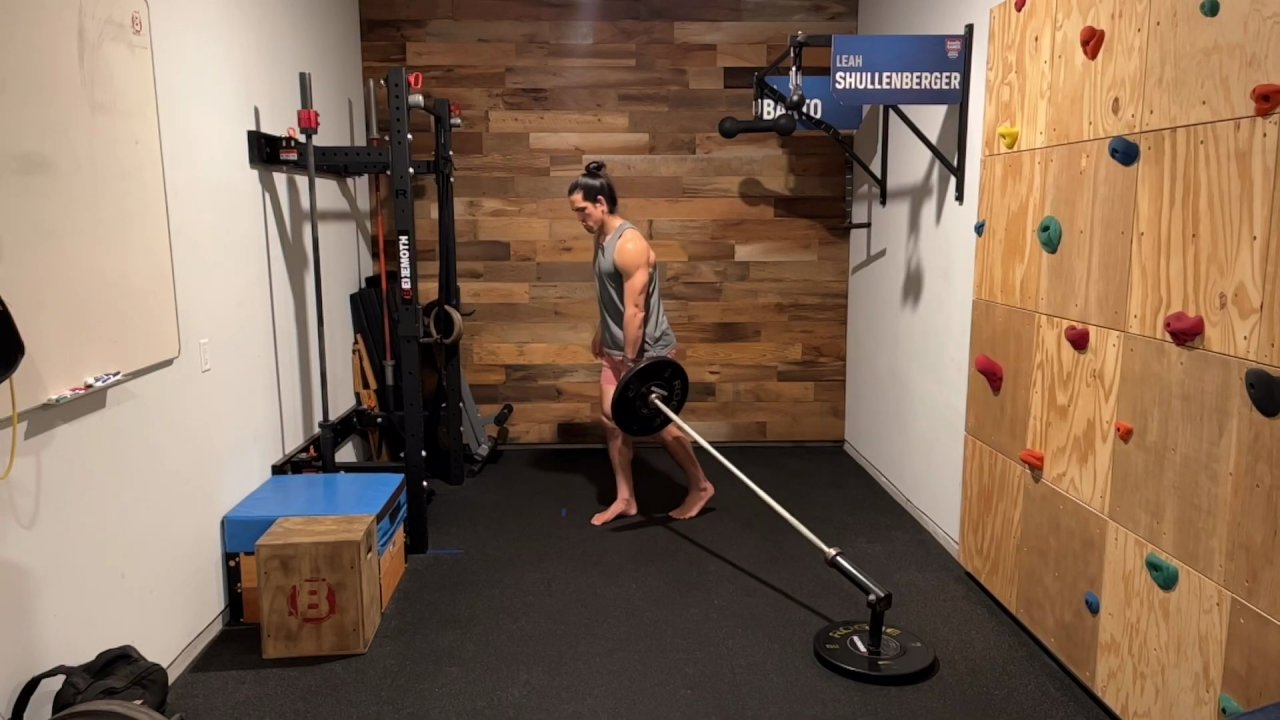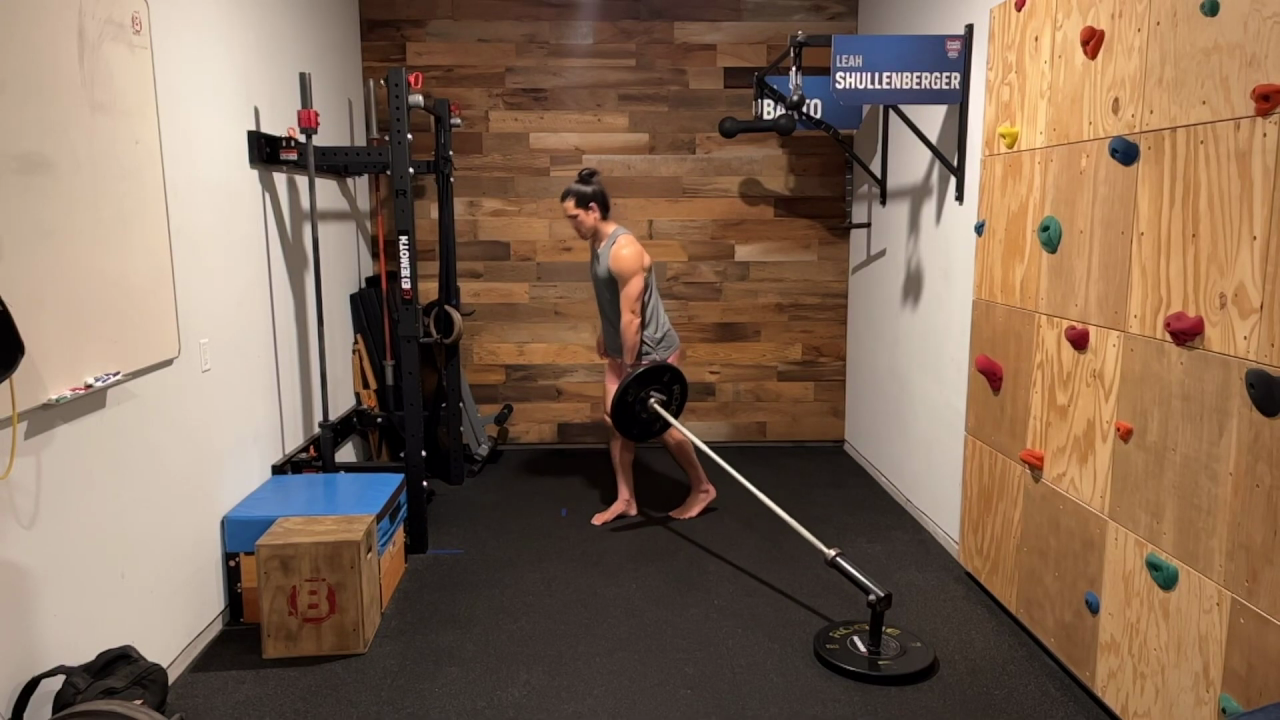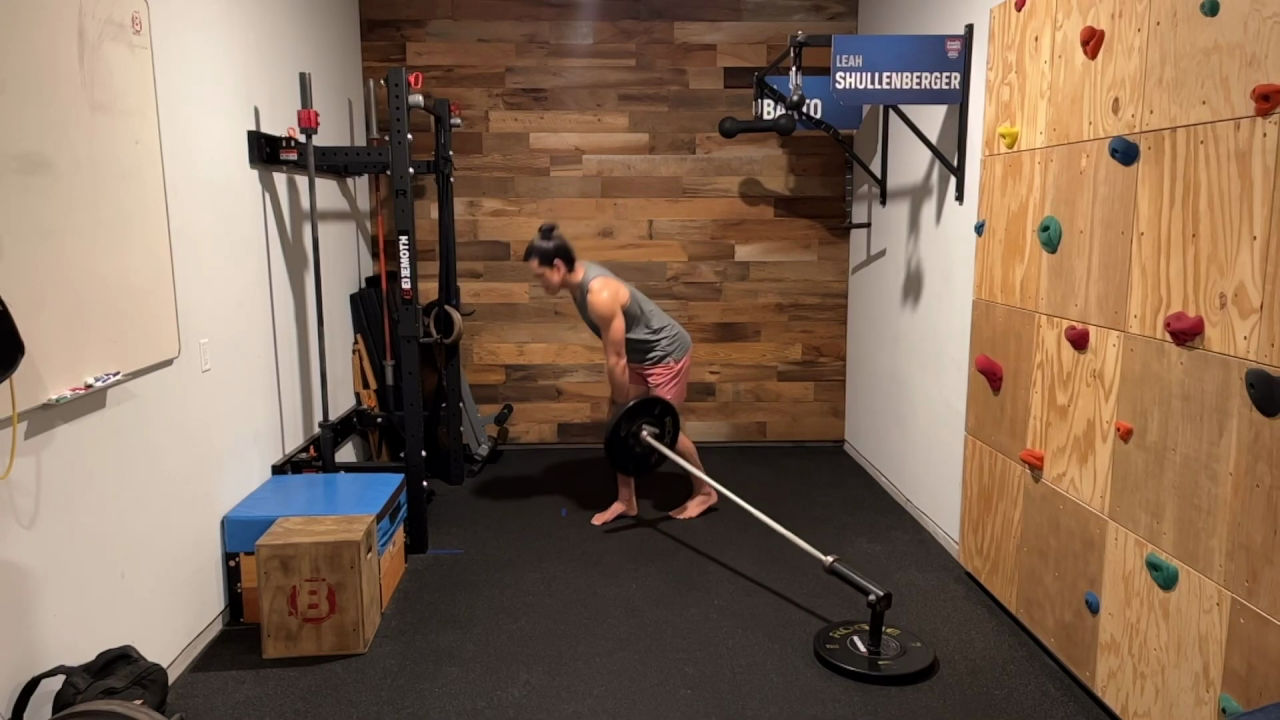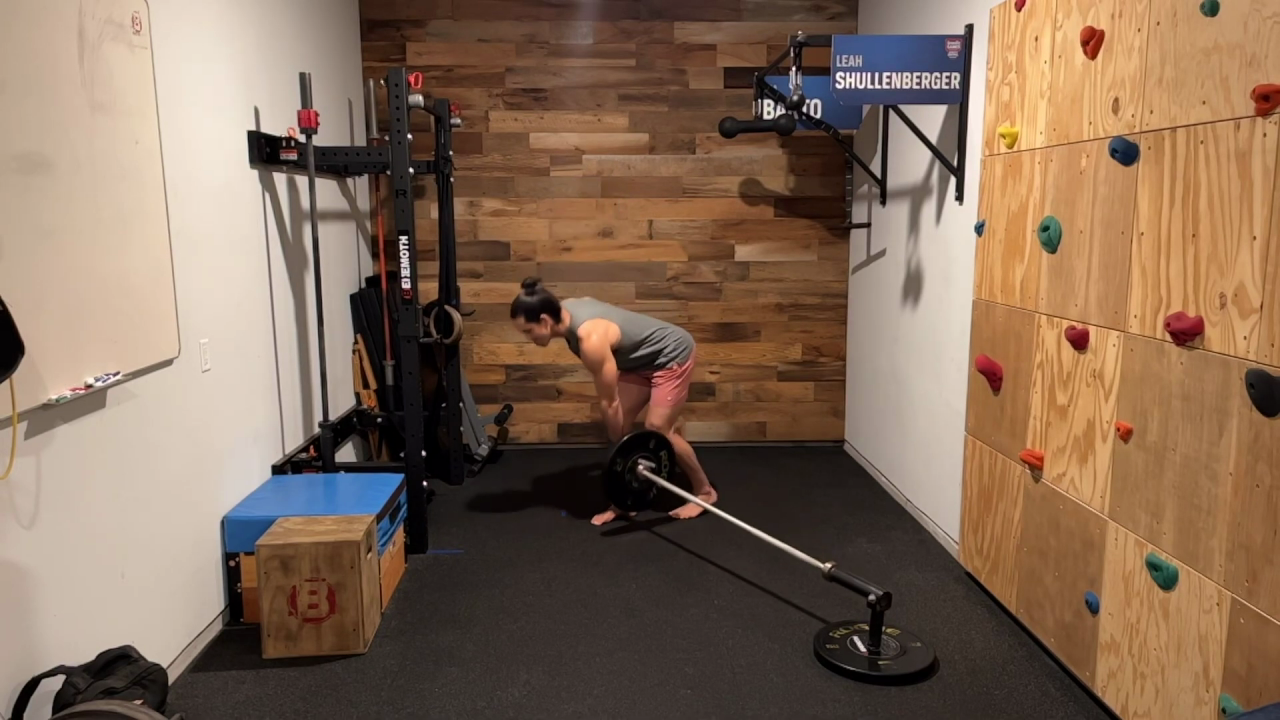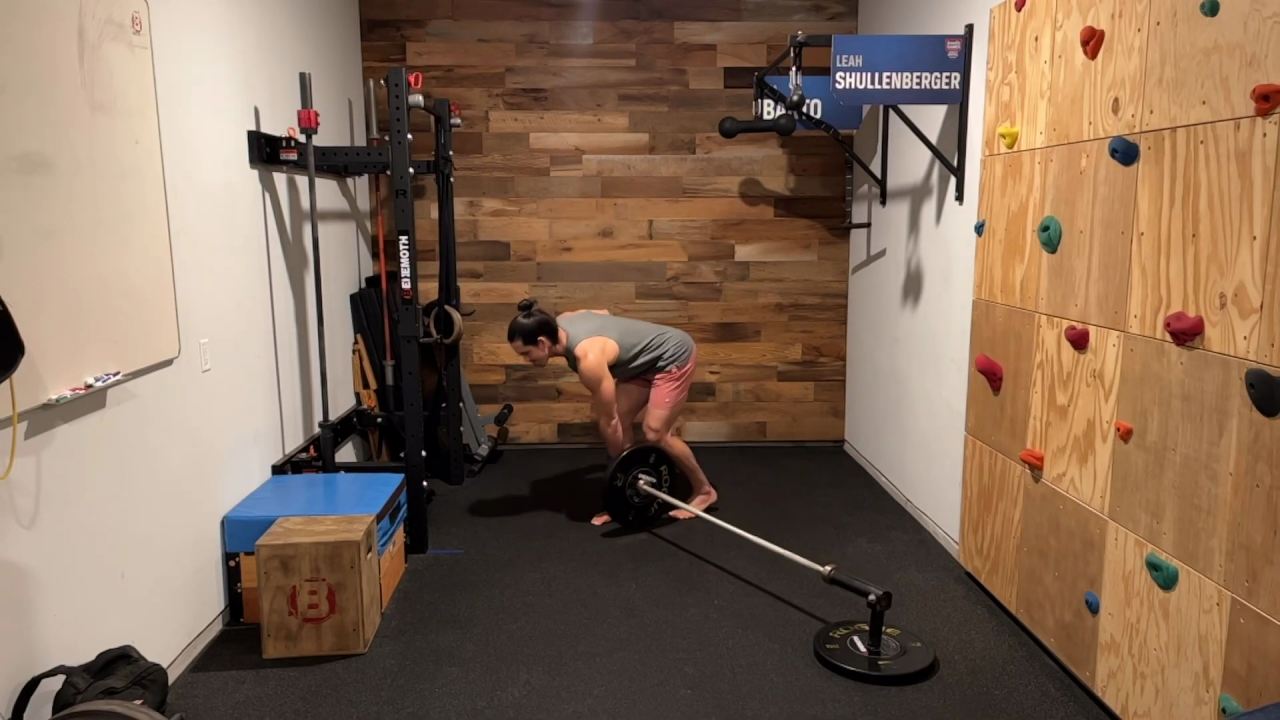
dt=0.4s
person 1, frame 1
left shoulder: (630, 244)
right shoulder: (602, 238)
left elbow: (635, 310)
left wrist: (632, 365)
right wrist: (599, 334)
left hip: (646, 352)
right hip: (616, 350)
left knee: (660, 424)
right knee: (613, 422)
left ankle: (700, 486)
right ankle: (625, 499)
person 1, frame 2
left shoulder: (624, 250)
right shoulder: (598, 243)
left elbow: (632, 316)
left wrist: (631, 370)
right wrist: (604, 336)
left hip: (650, 353)
right hip: (621, 350)
right knee: (616, 422)
left ankle: (702, 488)
right ankle: (626, 500)
person 1, frame 3
left shoulder: (600, 295)
right shoulder: (579, 279)
left elbow: (617, 359)
left wrist: (620, 405)
left hip: (666, 352)
right hip: (639, 354)
left ankle: (704, 492)
right ankle: (626, 500)
person 1, frame 4
left shoulder: (591, 340)
right shoulder: (567, 308)
left elbow: (609, 401)
left wrist: (617, 444)
left hip: (672, 355)
right hip: (644, 357)
left knee: (657, 431)
right knee: (619, 423)
left ankle: (704, 491)
person 1, frame 5
left shoulder: (588, 359)
right shoulder: (562, 322)
left elbow: (608, 421)
right elbow: (604, 312)
left hip: (673, 357)
right hip: (646, 359)
left knee: (655, 433)
right knee: (621, 419)
left ankle: (704, 491)
